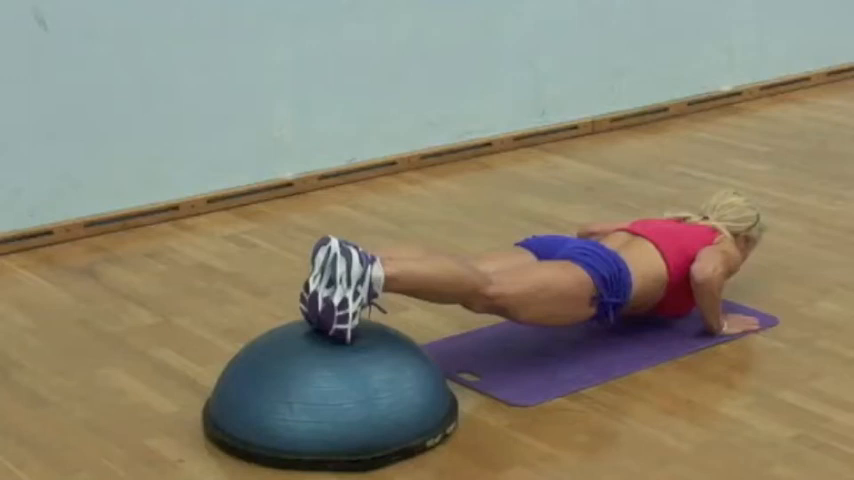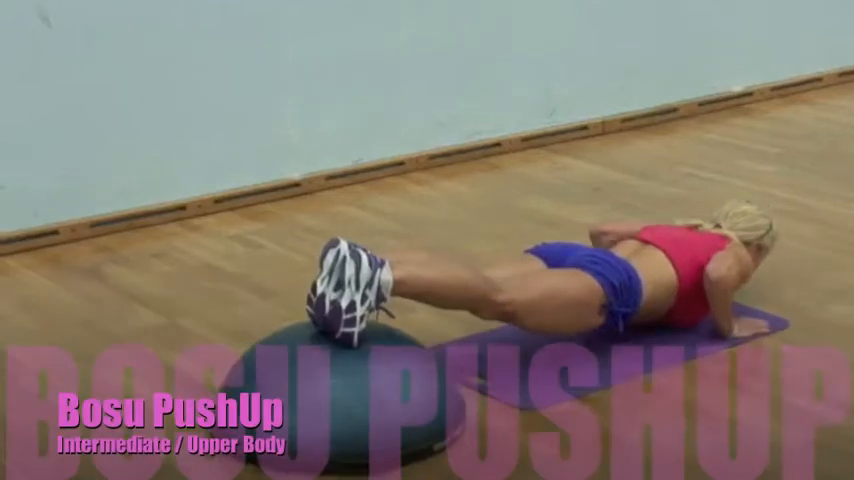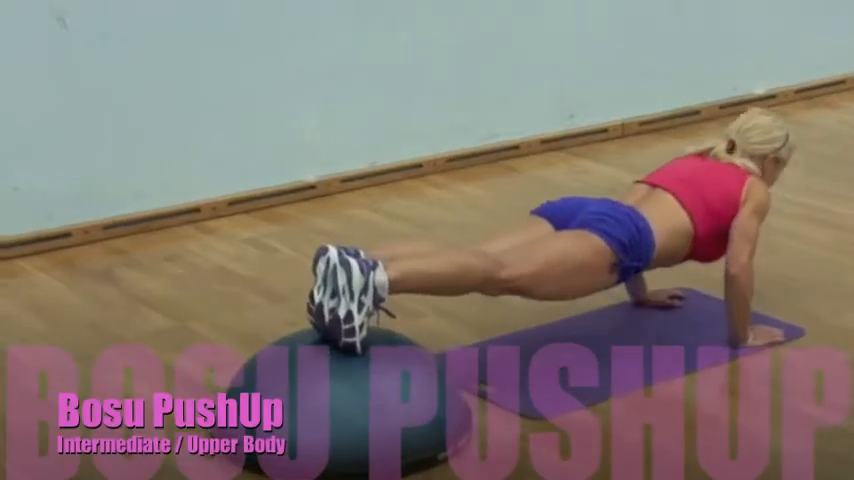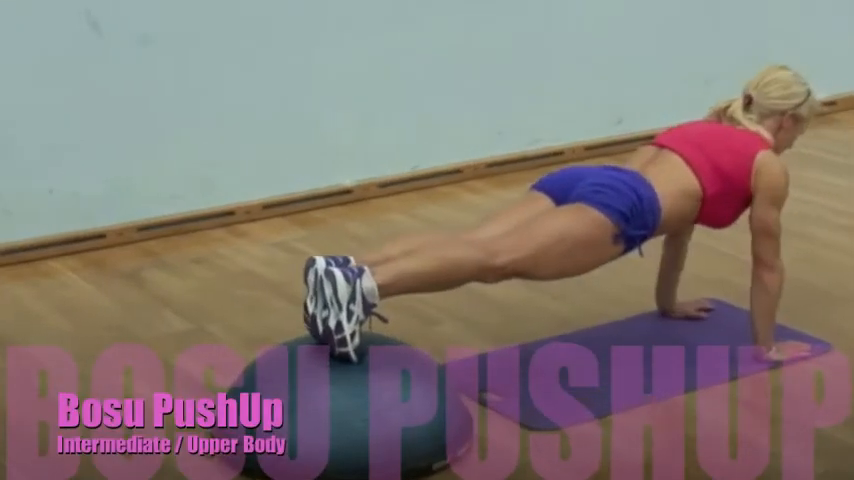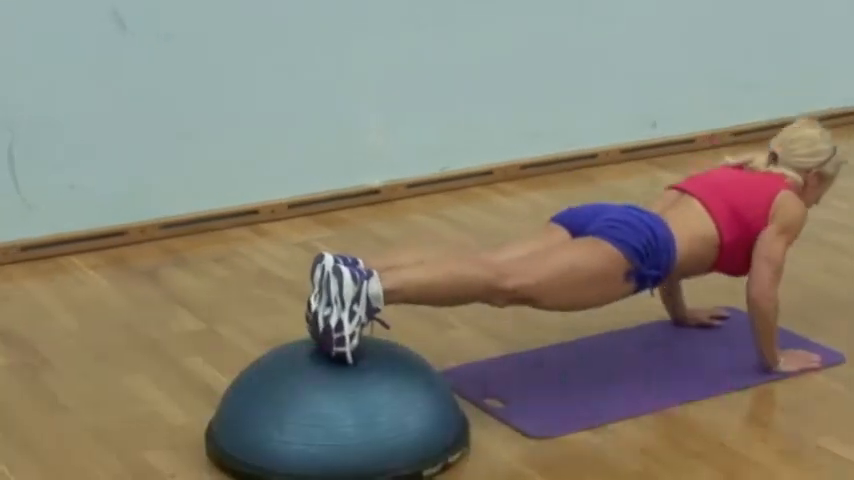
dt=0.5s
person 1, frame 1
left shoulder: (664, 225)
right shoulder: (724, 251)
left elbow: (587, 230)
right elbow: (703, 274)
right wrist: (717, 324)
left hip: (559, 249)
right hip: (602, 276)
left knee: (471, 280)
right knee: (491, 293)
left ankle: (353, 261)
right ankle: (369, 275)
person 1, frame 2
left shoulder: (673, 231)
right shoulder: (737, 257)
left elbow: (601, 230)
right elbow: (717, 274)
right wrist: (728, 326)
left hip: (565, 255)
right hip: (612, 285)
left knee: (483, 286)
right knee: (499, 300)
left ankle: (360, 264)
right ankle: (380, 277)
person 1, frame 3
left shoulder: (689, 162)
right shoulder: (754, 192)
right elbow: (737, 270)
left wrist: (640, 293)
right wrist: (743, 336)
left hip: (577, 209)
right hip: (615, 236)
left knee: (475, 258)
right knee: (504, 275)
left ankle: (353, 264)
right ankle: (377, 281)
person 1, frame 4
left shoulder: (705, 129)
right shoulder: (769, 166)
left elbow: (676, 210)
right elbow: (767, 265)
left wrist: (667, 304)
right wrist: (766, 348)
left hip: (581, 180)
right hip: (620, 204)
left knee: (470, 243)
right knee: (500, 260)
left ankle: (347, 270)
right ankle: (367, 288)
person 1, frame 5
left shoulder: (730, 174)
right shoulder: (789, 206)
right elbow: (761, 288)
left wrist: (679, 312)
right wrist: (773, 359)
left hip: (599, 217)
right hip: (634, 244)
left knee: (487, 266)
right knee: (508, 286)
left ankle: (352, 273)
right ankle: (369, 290)
